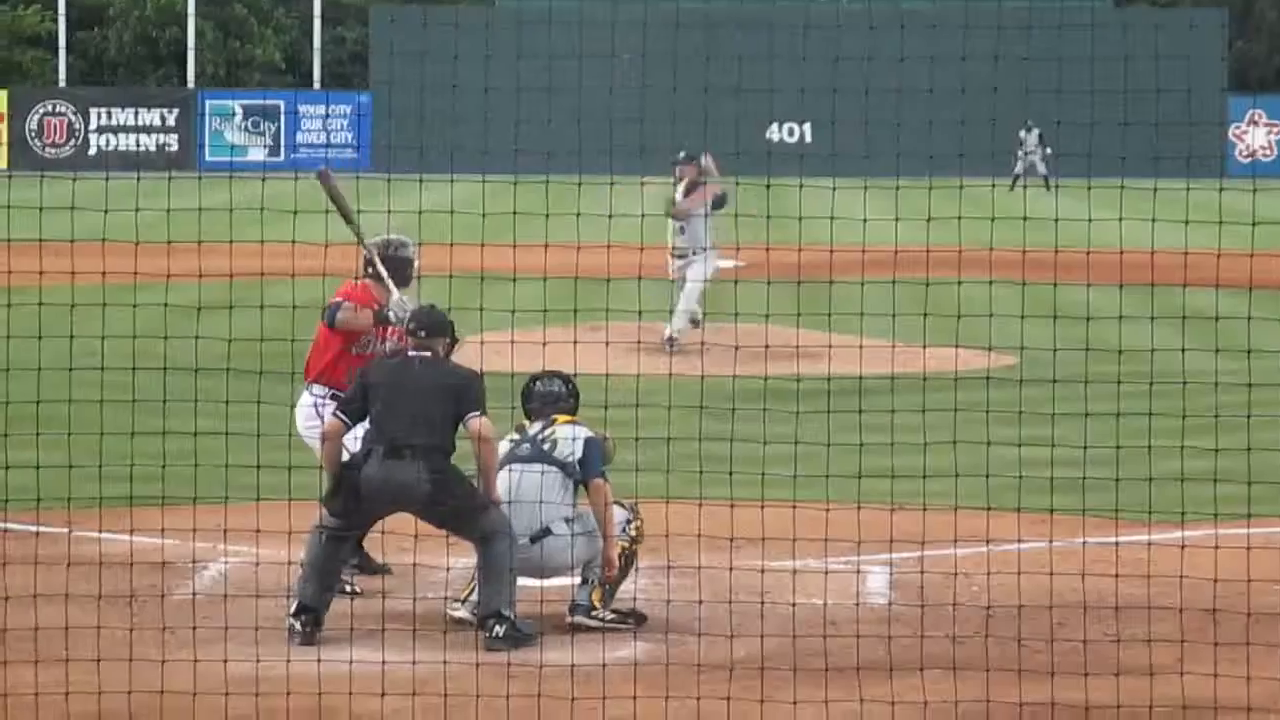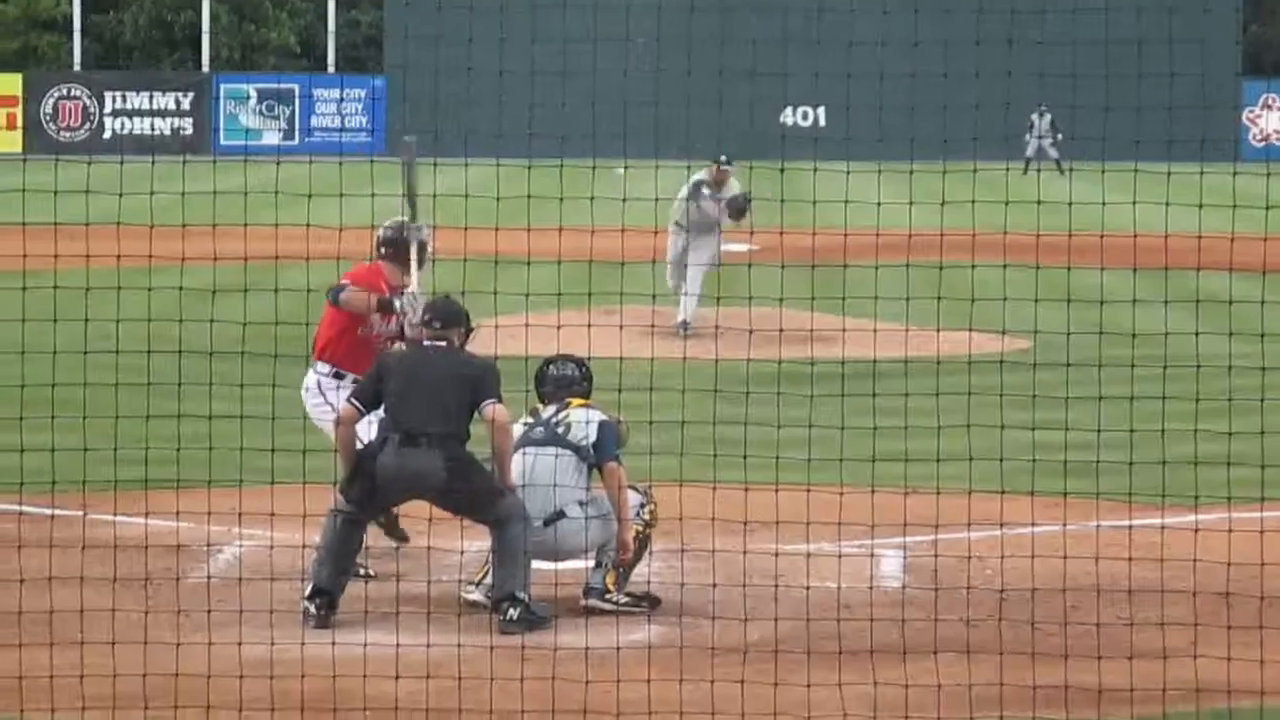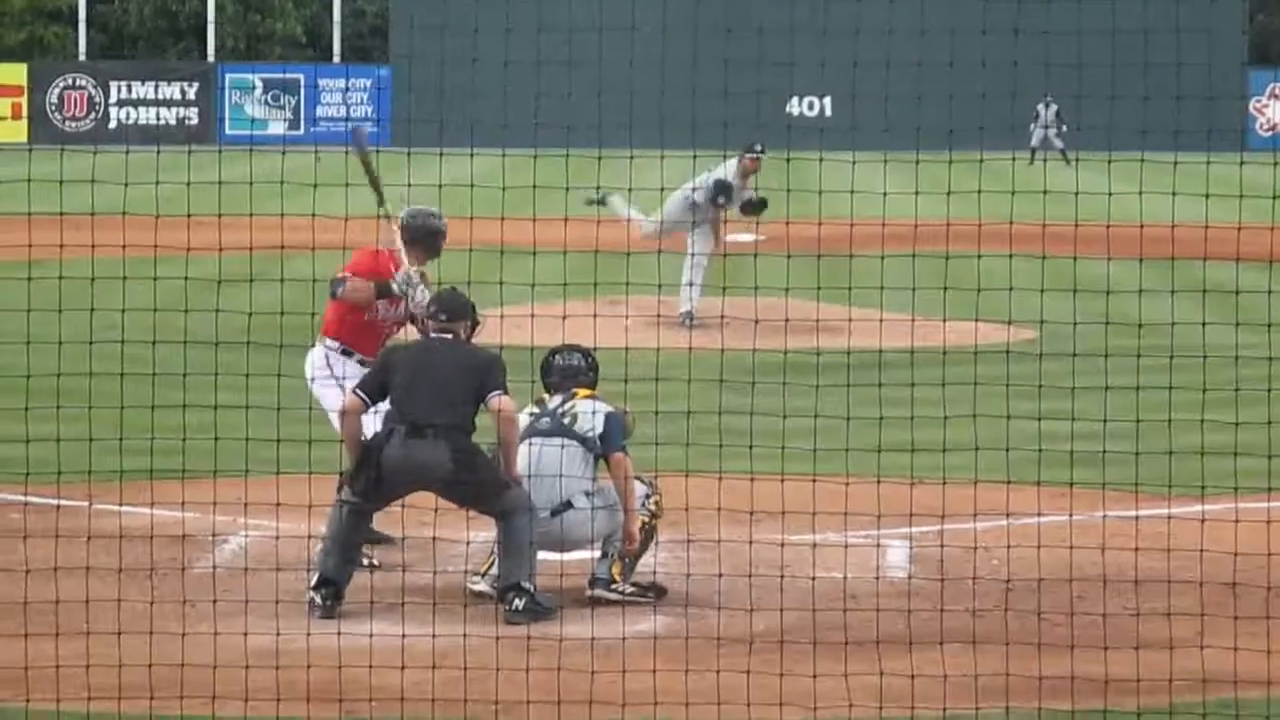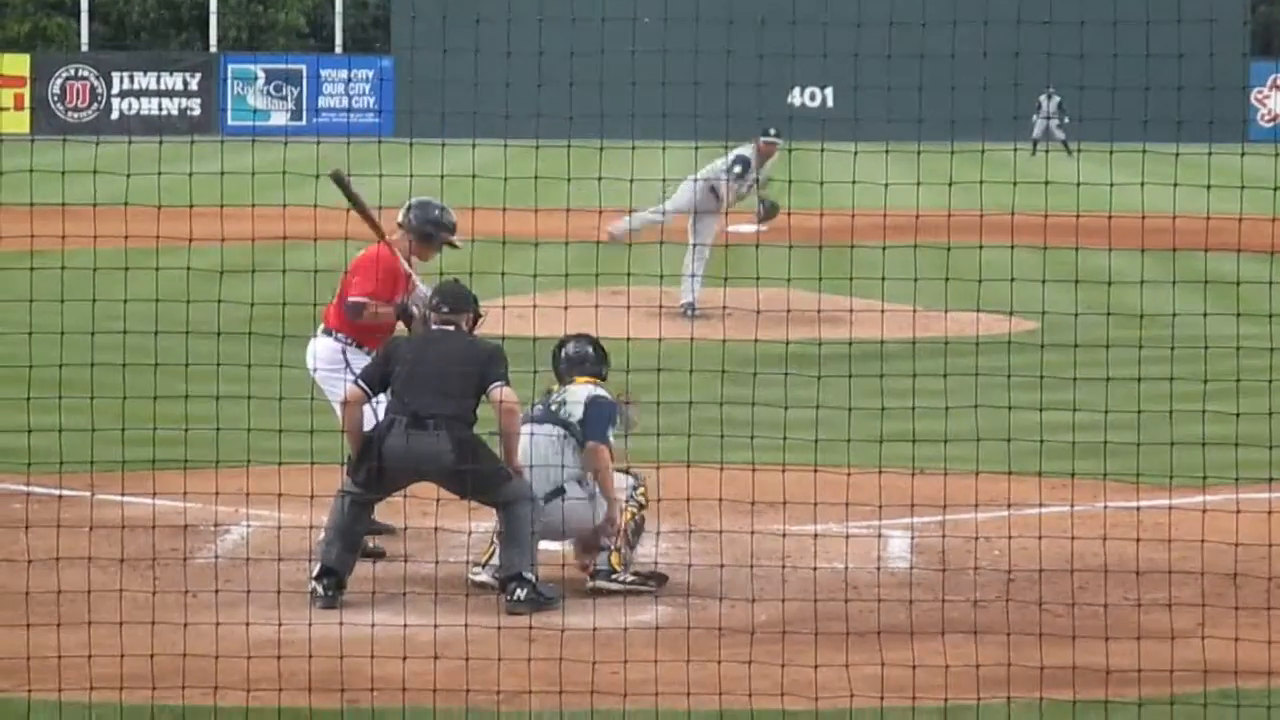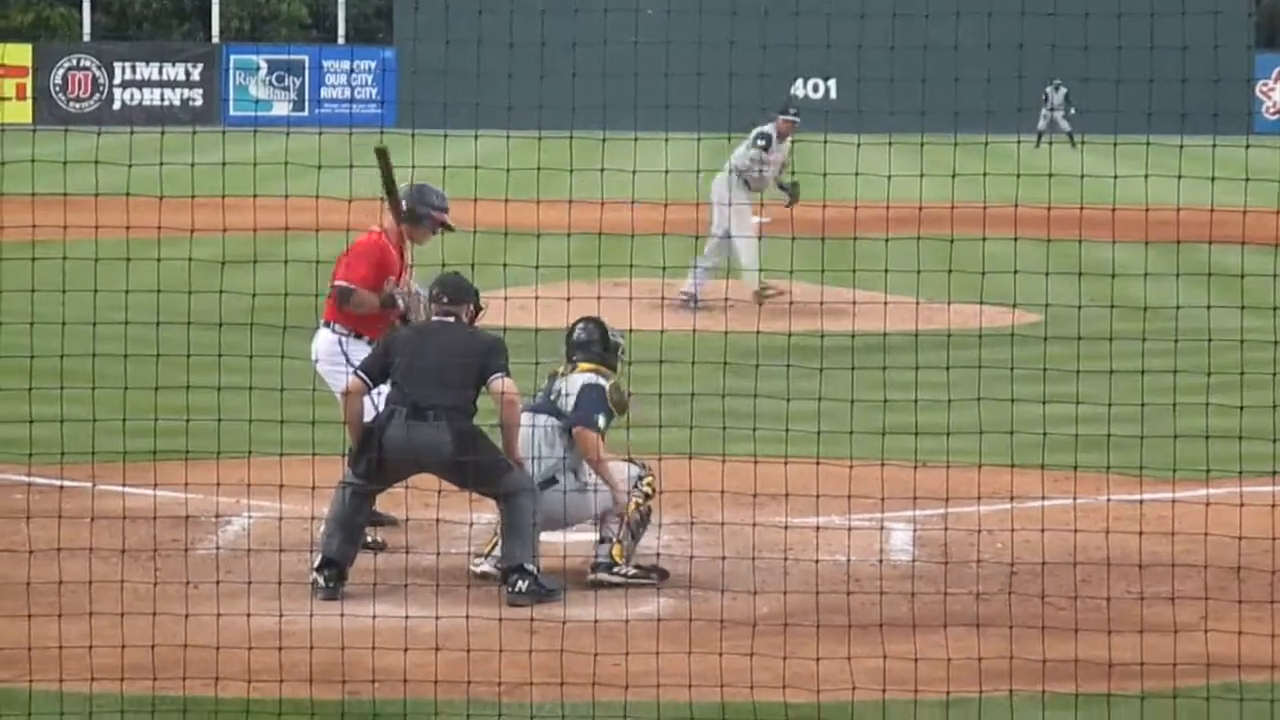
dt=0.2s
person 1, frame 1
left shoulder: (391, 314)
right shoulder: (354, 295)
right elbow: (333, 316)
left wrist: (405, 325)
right wrist: (387, 316)
right hip: (323, 409)
left ankle: (353, 550)
person 1, frame 2
left shoulder: (402, 294)
right shoulder: (365, 275)
right elbow: (337, 297)
right wrist: (391, 305)
left hip: (360, 387)
right hip: (329, 387)
left ankle: (382, 510)
person 1, frame 3
left shoulder: (411, 279)
right shoulder: (373, 261)
right elbow: (339, 289)
left wrist: (421, 304)
right wrist: (390, 289)
left hip: (363, 367)
right hip: (334, 365)
person 1, frame 4
left shoulder: (402, 265)
right shoulder: (380, 259)
left elbow: (419, 320)
right elbow: (357, 311)
left wrist: (417, 305)
right wrist: (405, 309)
left hip: (354, 355)
right hip: (339, 355)
person 1, frame 5
left shoulder: (397, 251)
right shoulder: (372, 245)
left elbow: (388, 308)
right elbow: (345, 296)
left wrist: (405, 306)
right wrist: (394, 302)
left hip: (360, 346)
right hip: (341, 346)
person 2, frame 1
left shoulder: (374, 371)
right shoulder: (463, 377)
left elbow: (331, 432)
right elbow: (482, 434)
left wrist: (337, 487)
right wrist: (490, 490)
left hip: (373, 472)
right hip: (430, 475)
left knee: (331, 530)
right knee: (495, 529)
left ankle: (305, 619)
right ankle: (498, 622)
person 2, frame 2
left shoulder: (389, 361)
right shoulder: (478, 367)
left elbow: (344, 418)
right elbow: (498, 420)
left wrist: (352, 476)
right wrist: (505, 477)
left hip: (388, 461)
right hip: (445, 464)
left knee: (346, 512)
right knee: (511, 514)
left ankle: (319, 602)
right ankle: (512, 605)
person 2, frame 3
left shoulder: (396, 354)
right shoulder: (485, 359)
left elbow: (350, 409)
right elbow: (506, 413)
left wrist: (358, 467)
right wrist: (510, 470)
left hip: (394, 452)
right hip: (451, 456)
left knee: (351, 502)
right knee: (517, 505)
left ankle: (325, 592)
right ankle: (518, 596)
person 2, frame 4
left shoulder: (398, 345)
right shoulder: (486, 350)
left elbow: (351, 399)
right elbow: (507, 405)
left wrist: (360, 457)
right wrist: (511, 460)
left hip: (394, 443)
right hip: (452, 447)
left knee: (354, 493)
right knee: (518, 496)
left ankle: (327, 582)
right ankle: (520, 585)
person 2, frame 5
left shoulder: (399, 336)
right shoulder: (486, 342)
left elbow: (351, 390)
right elbow: (507, 395)
left wrist: (360, 448)
right wrist: (512, 451)
left hip: (394, 434)
right hip: (452, 437)
left knee: (355, 485)
right knee: (519, 487)
left ankle: (328, 573)
right ankle: (521, 578)
person 3, frame 1
left shoulder: (512, 438)
right shoulder: (583, 436)
right elbow: (598, 486)
right wrist: (610, 545)
right hip: (547, 548)
right knee: (626, 517)
left ankle: (474, 599)
right ankle: (590, 606)
person 3, frame 2
left shoulder: (526, 422)
right shoulder: (597, 419)
right elbow: (611, 470)
right wrist: (625, 529)
right hip: (561, 532)
right knee: (639, 501)
left ankle: (489, 582)
right ankle: (604, 589)
person 3, frame 3
left shoulder: (531, 412)
right shoulder: (602, 411)
right elbow: (618, 462)
right wrist: (631, 519)
right hip: (567, 523)
right knee: (644, 492)
left ankle: (494, 573)
right ankle: (611, 580)
person 3, frame 4
left shoulder: (547, 400)
right shoulder: (598, 397)
right elbow: (596, 449)
right wrist: (613, 507)
right hip: (554, 508)
right knee: (632, 484)
left ankle: (494, 563)
right ankle: (612, 570)
person 3, frame 5
left shoulder: (559, 381)
right shoulder: (597, 383)
right elbow: (584, 436)
right wrist: (614, 488)
right hip: (552, 495)
right knee: (639, 476)
left ankle: (496, 554)
right ankle: (612, 562)
person 4, frame 1
left shoulder: (709, 190)
right shoulder: (679, 190)
left hip: (701, 256)
right hip: (678, 257)
left knee: (692, 290)
right knee: (684, 290)
left ankle: (674, 333)
right ankle: (693, 317)
person 4, frame 2
left shoulder: (733, 187)
right shoulder: (699, 182)
right elbow: (705, 204)
left hip: (706, 234)
right hip: (682, 230)
left knee: (696, 276)
right knee: (674, 279)
left ankle: (685, 319)
person 4, frame 3
left shoulder: (745, 170)
right shoulder: (726, 180)
right elbow: (715, 212)
left wrist: (752, 199)
right wrist: (717, 238)
left hip: (704, 219)
right hip: (688, 206)
left knee: (698, 262)
right knee: (648, 228)
left ankle: (687, 309)
right ankle: (611, 200)
person 4, frame 4
left shoulder: (761, 160)
right shoulder: (744, 157)
left elbow: (755, 184)
right elbow: (728, 183)
left wrist: (763, 202)
right wrist: (728, 196)
left hip: (714, 203)
right hip: (700, 189)
left knee: (700, 251)
right knee: (666, 211)
left ankle: (688, 300)
right ankle: (620, 229)
person 4, frame 5
left shoulder: (786, 144)
right shoulder: (765, 134)
left elbow: (773, 172)
right elbow: (753, 154)
left wrist: (784, 186)
right wrist: (772, 160)
left hip: (742, 190)
right hip: (732, 182)
left knee: (720, 241)
right knee: (745, 231)
left ankle: (690, 291)
right ankle: (756, 285)
